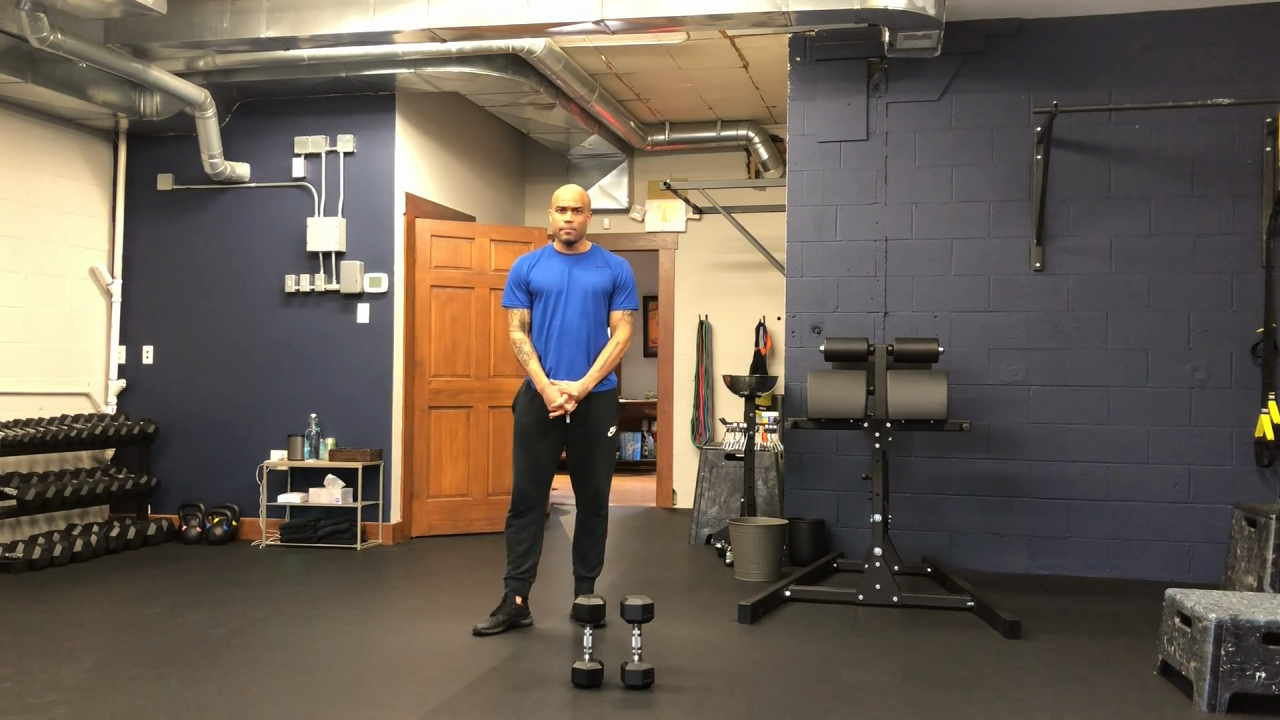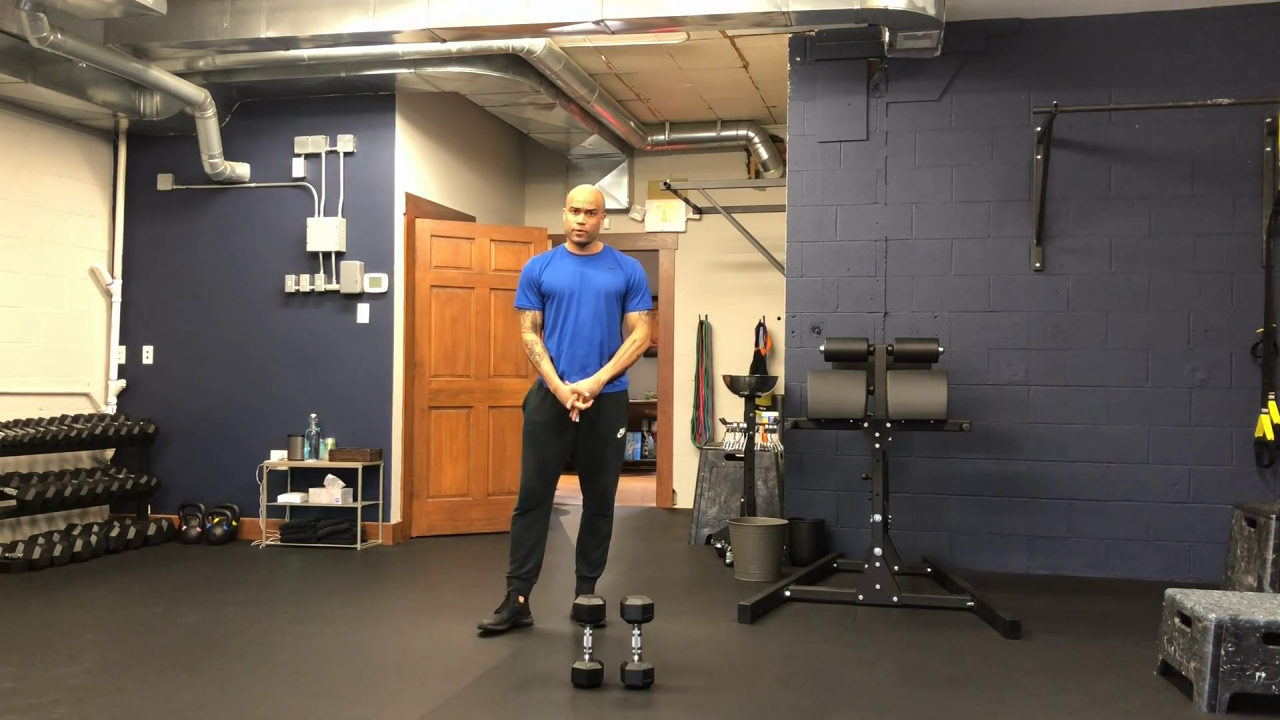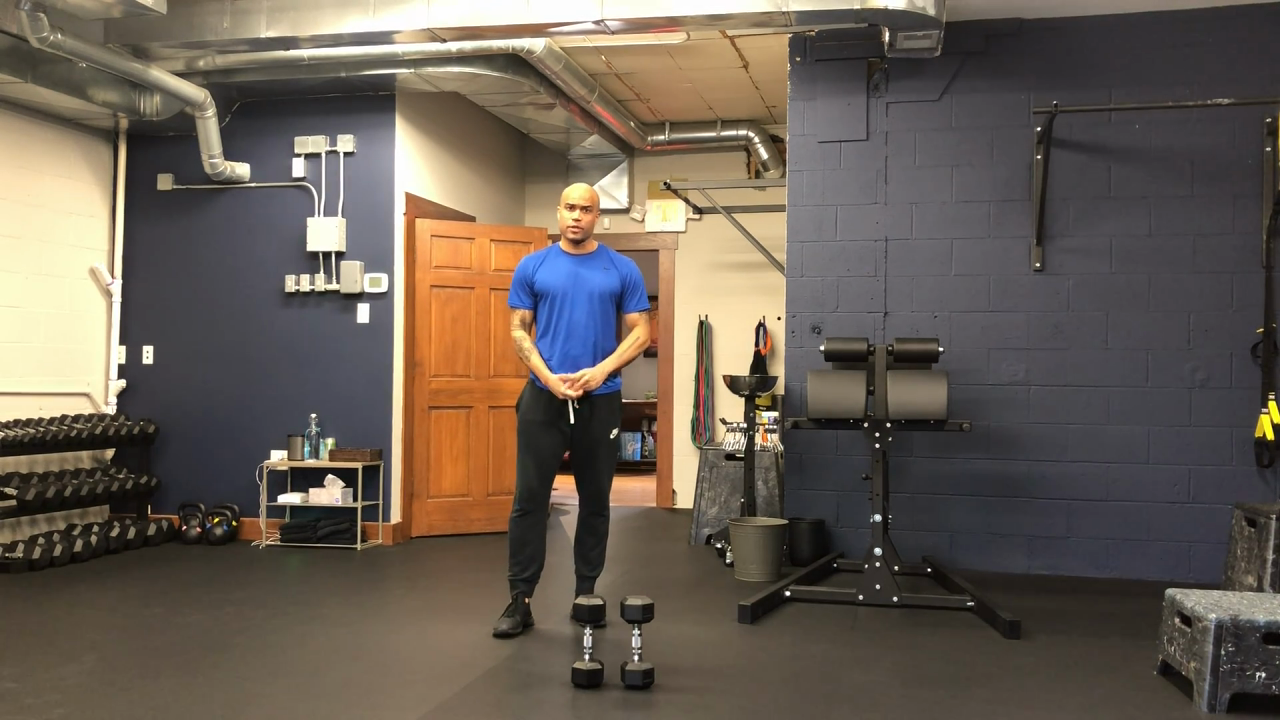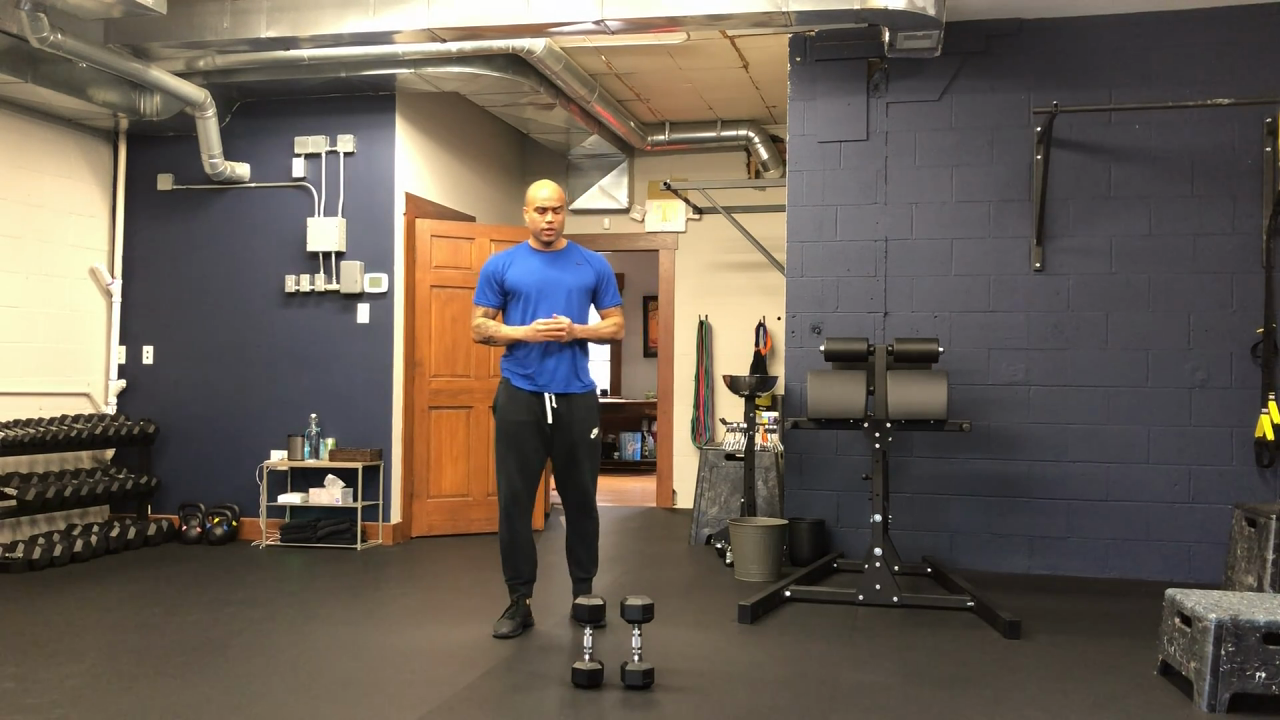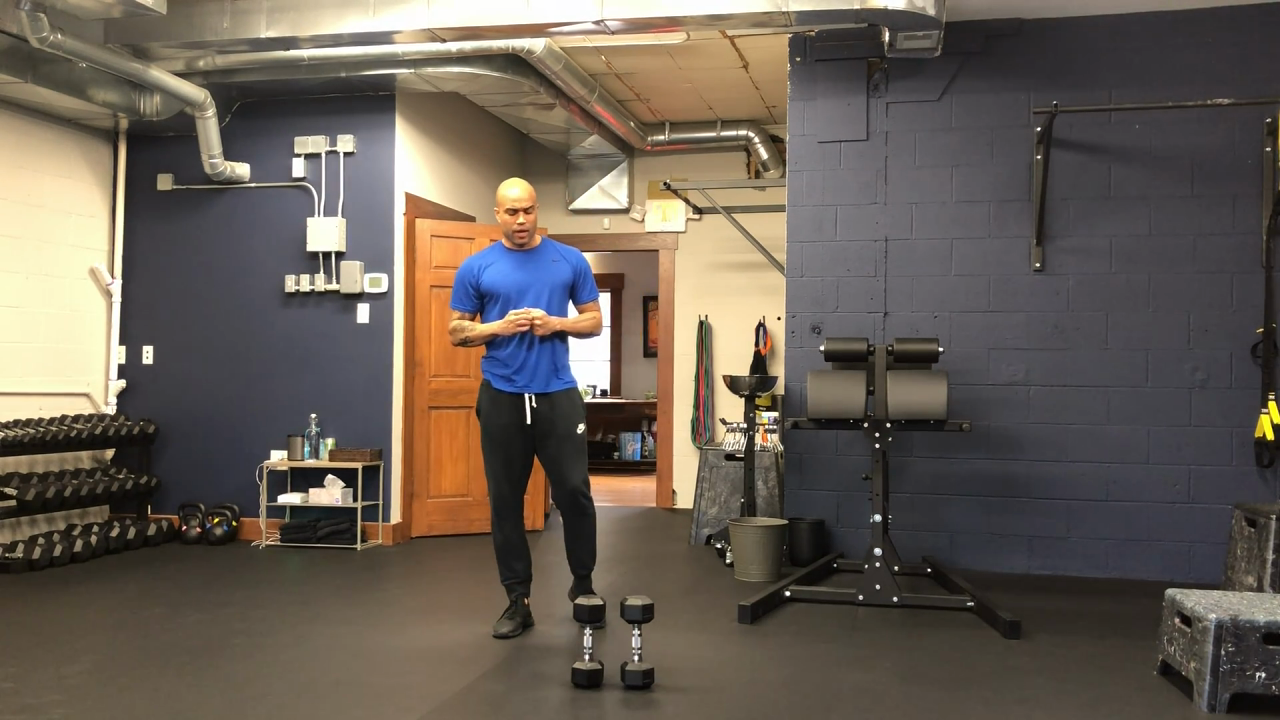
dt=0.5s
person 1, frame 1
left shoulder: (615, 269)
right shoulder: (526, 267)
left elbow: (622, 334)
right elbow: (518, 333)
left wrist: (582, 386)
right wrist: (546, 387)
left hip: (597, 399)
right hip: (539, 397)
left knee: (593, 501)
right knee: (526, 499)
left ankle: (585, 593)
right ankle: (516, 599)
person 1, frame 2
left shoulder: (628, 271)
right shoulder: (538, 268)
left elbow: (639, 335)
right elbow: (529, 333)
left wrist: (596, 382)
right wrist: (560, 386)
left hip: (607, 400)
right hip: (550, 396)
left knee: (599, 502)
right knee: (532, 497)
left ankle: (586, 593)
right ankle: (518, 598)
person 1, frame 3
left shoulder: (623, 270)
right shoulder: (532, 267)
left elbow: (640, 333)
right elbow: (518, 330)
left wrist: (602, 371)
right wrist: (547, 377)
left hip: (600, 399)
right hip: (543, 397)
left knee: (595, 501)
right knee: (529, 499)
left ankle: (586, 593)
right ankle: (521, 598)
person 1, frame 4
left shoulder: (593, 265)
right shoulder: (501, 265)
left elbow: (616, 326)
right elbow: (479, 327)
left wrist: (576, 331)
right wrist: (524, 332)
left hip: (576, 396)
right hip: (519, 395)
left knee: (580, 501)
right knee: (514, 502)
left ankle: (584, 592)
right ankle: (520, 600)
person 1, frame 5
left shoulder: (570, 260)
right shoulder: (476, 267)
left elbow: (595, 320)
right elbow: (456, 332)
left wrist: (555, 323)
right wrist: (498, 326)
left hip: (558, 394)
right hip: (502, 397)
left knee: (574, 492)
right knee: (506, 502)
left ankle: (583, 585)
right ankle: (518, 600)
